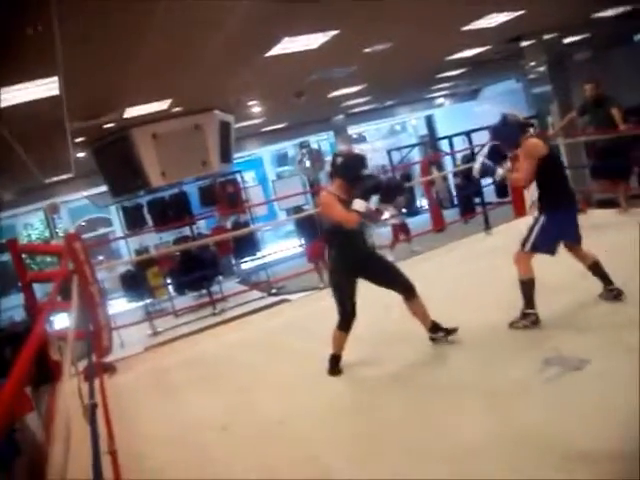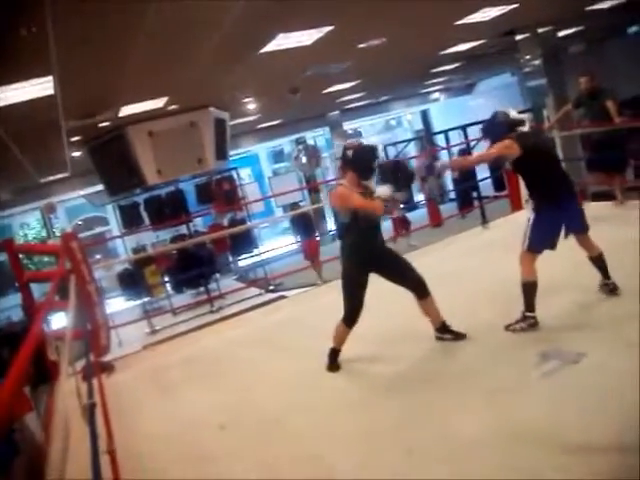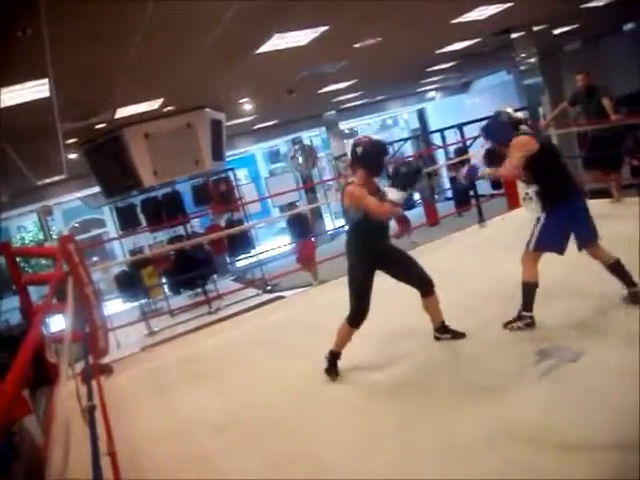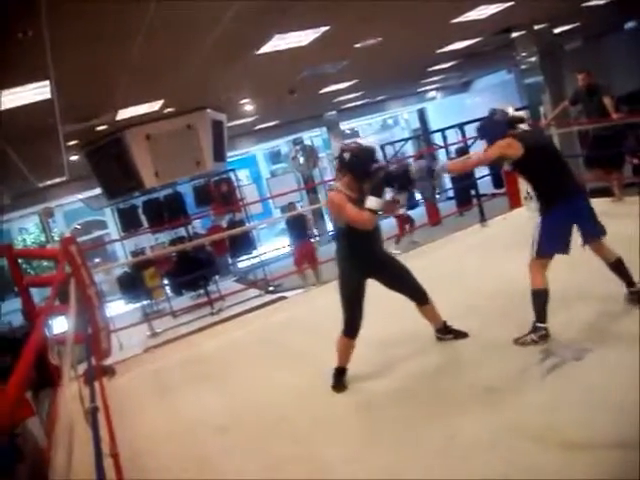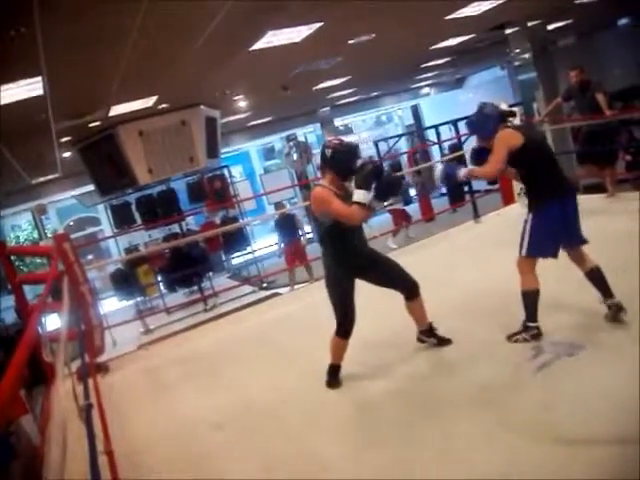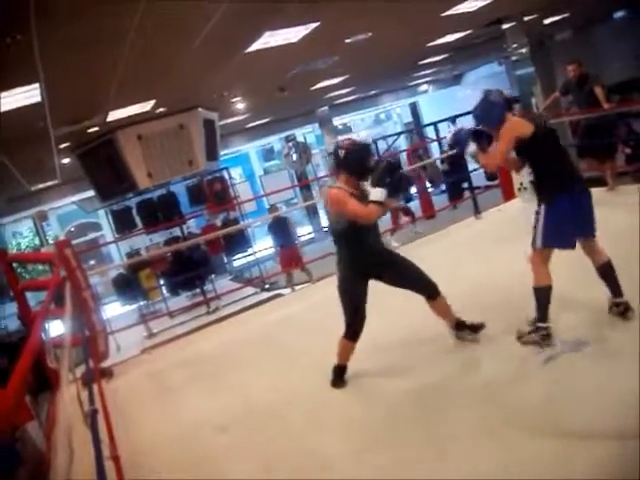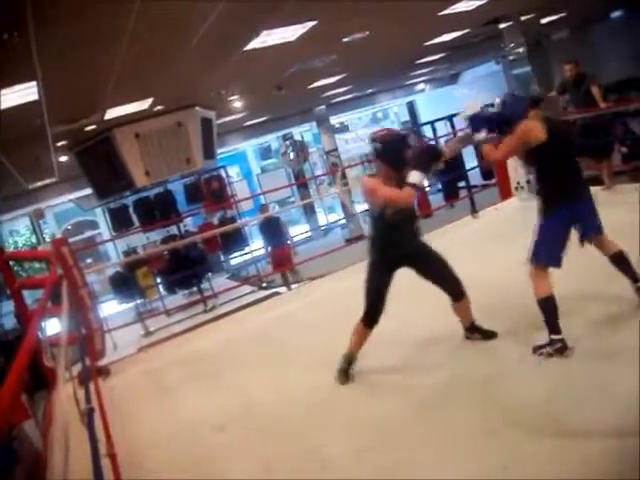
dt=0.2s
person 1, frame 1
left shoulder: (350, 194)
right shoulder: (326, 198)
left elbow: (373, 217)
right elbow: (351, 222)
right wrist: (362, 195)
left hip: (365, 255)
right hip: (341, 265)
left knee: (407, 287)
right knee: (347, 317)
left ankle: (434, 330)
right ankle: (335, 358)
person 1, frame 2
left shoulder: (361, 187)
right shoulder: (342, 192)
left elbow: (378, 207)
right elbow: (377, 210)
left wrist: (387, 186)
right wrist: (386, 184)
left hip: (377, 251)
right hip: (355, 260)
left knee: (419, 286)
right knee: (352, 314)
left ankle: (441, 329)
right ankle: (334, 353)
person 1, frame 3
left shoulder: (370, 183)
right shoulder: (353, 190)
left elbow: (390, 207)
right elbow: (387, 212)
left hip: (383, 249)
right hip: (361, 257)
left knee: (425, 284)
right knee: (358, 314)
left ankle: (440, 329)
right ankle: (333, 356)
person 1, frame 4
left shoulder: (360, 189)
right shoulder: (335, 197)
left elbow: (385, 210)
right elbow: (365, 222)
right wrist: (375, 191)
left hip: (376, 256)
right hip: (352, 266)
left knee: (418, 293)
right knee: (352, 324)
left ankle: (442, 329)
right ankle: (339, 372)
person 1, frame 5
left shoulder: (343, 188)
right shoulder: (320, 194)
left elbow: (362, 216)
right elbow: (353, 217)
left wrist: (379, 196)
right wrist: (363, 184)
left hip: (362, 254)
right hip: (339, 266)
left knee: (410, 286)
right knee: (345, 324)
left ankle: (425, 332)
right ankle: (333, 370)
person 1, frame 6
left shoulder: (358, 187)
right shoulder: (334, 195)
left elbow: (376, 213)
right elbow: (369, 214)
left wrist: (389, 186)
right wrist: (378, 182)
left hip: (379, 256)
right hip: (353, 267)
left knee: (429, 288)
right knee: (354, 326)
left ankle: (458, 327)
right ankle: (339, 369)
person 1, frame 7
left shoulder: (404, 167)
right shoulder: (371, 183)
left elbow: (437, 154)
right elbow: (407, 199)
right wrist: (417, 170)
left hip: (413, 246)
right hip: (385, 253)
left knee: (455, 288)
right knee: (372, 314)
left ankle: (470, 328)
right ankle: (348, 360)
person 2, frame 1
left shoulder: (530, 145)
right shoulder: (537, 143)
left elbow: (523, 180)
right elbow: (536, 174)
left wrist: (500, 172)
right wrist: (513, 164)
left hip: (552, 210)
right hip: (566, 205)
left knee: (522, 258)
right knee: (576, 249)
left ankle: (530, 313)
right ankle: (611, 288)
person 2, frame 2
left shoulder: (507, 145)
right shoulder: (537, 136)
left elbow: (471, 161)
left wrist: (444, 164)
left hip: (547, 204)
right hip: (567, 195)
left knee: (527, 259)
right knee: (584, 238)
left ankle: (529, 316)
right ankle: (608, 282)
person 2, frame 3
left shoulder: (520, 142)
right shoulder: (531, 140)
left elbow: (508, 173)
left wrist: (481, 172)
left hip: (556, 206)
right hip: (574, 199)
left knee: (529, 258)
right knee: (594, 249)
left ankle: (526, 315)
person 2, frame 4
left shoulder: (507, 144)
right shoulder: (535, 135)
left elbow: (470, 163)
left hip: (554, 205)
right hip: (576, 195)
left knee: (537, 266)
right knee: (598, 245)
left ankle: (540, 328)
person 2, frame 5
left shoulder: (504, 136)
right shoulder: (528, 132)
left elbow: (491, 171)
left wrist: (461, 172)
right wrist: (504, 164)
left hip: (544, 204)
right hip: (564, 194)
left knee: (525, 265)
right knee: (577, 253)
left ankle: (531, 326)
right ankle: (612, 304)
person 2, frame 6
left shoulder: (512, 125)
right shoulder: (534, 123)
left elbow: (493, 163)
right elbow: (516, 165)
left wrist: (474, 147)
right wrist: (490, 142)
left hip: (554, 196)
right hip: (576, 188)
left knee: (538, 259)
right knee: (590, 245)
left ankle: (541, 326)
right ankle: (620, 301)
person 2, frame 7
left shoulder: (528, 127)
right shoulder: (560, 124)
left elbow: (494, 156)
left wrist: (480, 132)
right wrist: (510, 136)
left hip: (557, 206)
right hip: (579, 196)
left knee: (538, 272)
right knee: (600, 239)
left ankle: (556, 339)
person 3, frame 1
left shoulder: (607, 100)
right shoulder: (587, 104)
left elbow: (615, 111)
right elbow: (572, 116)
left wrist: (621, 125)
right wrist: (556, 130)
left hip: (616, 143)
right hip: (600, 145)
left knee: (621, 174)
right knee: (597, 174)
left ankle: (623, 200)
right ankle: (621, 197)
person 3, frame 2
left shoulder: (602, 93)
right shoulder: (582, 96)
left elbow: (610, 104)
right elbow: (567, 108)
left wrist: (616, 118)
right wrist: (552, 123)
left hip: (612, 136)
right hip: (596, 137)
left knee: (616, 167)
right knee: (592, 168)
left ankle: (619, 193)
right ankle: (617, 188)
person 3, frame 3
left shoulder: (598, 90)
right shoulder: (578, 94)
left elbow: (606, 101)
right elbow: (563, 106)
left wrist: (612, 115)
right wrist: (548, 121)
left hip: (608, 133)
right hip: (593, 135)
left knee: (613, 165)
right knee: (589, 165)
left ankle: (616, 191)
right ankle: (613, 185)
person 3, frame 4
left shoulder: (600, 89)
right shoulder: (578, 93)
left elbow: (607, 100)
right elbow: (564, 105)
left wrist: (613, 114)
right wrist: (549, 119)
left hip: (610, 132)
right hip: (594, 133)
left knee: (614, 164)
right knee: (590, 164)
left ankle: (617, 189)
right ankle: (615, 184)
person 3, frame 5
left shoulder: (593, 85)
right shoulder: (571, 89)
left elbow: (600, 96)
right elbow: (558, 101)
left wrist: (606, 110)
right wrist: (543, 116)
left hip: (603, 128)
right hip: (587, 129)
left knee: (608, 160)
right knee: (583, 159)
left ankle: (610, 183)
right ankle: (608, 179)
person 3, frame 6
left shoulder: (591, 79)
right shoulder: (568, 83)
left elbow: (598, 89)
right elbow: (556, 95)
left wrist: (604, 103)
right wrist: (542, 109)
left hip: (601, 121)
right hip: (585, 122)
left knee: (607, 152)
right knee: (583, 152)
left ankle: (611, 178)
right ankle: (607, 173)
person 3, frame 7
left shoulder: (588, 79)
right shoulder: (565, 83)
left elbow: (595, 89)
right elbow: (554, 95)
left wrist: (601, 102)
left hip: (596, 119)
right hip: (582, 121)
right knee: (580, 151)
left ankle: (607, 177)
